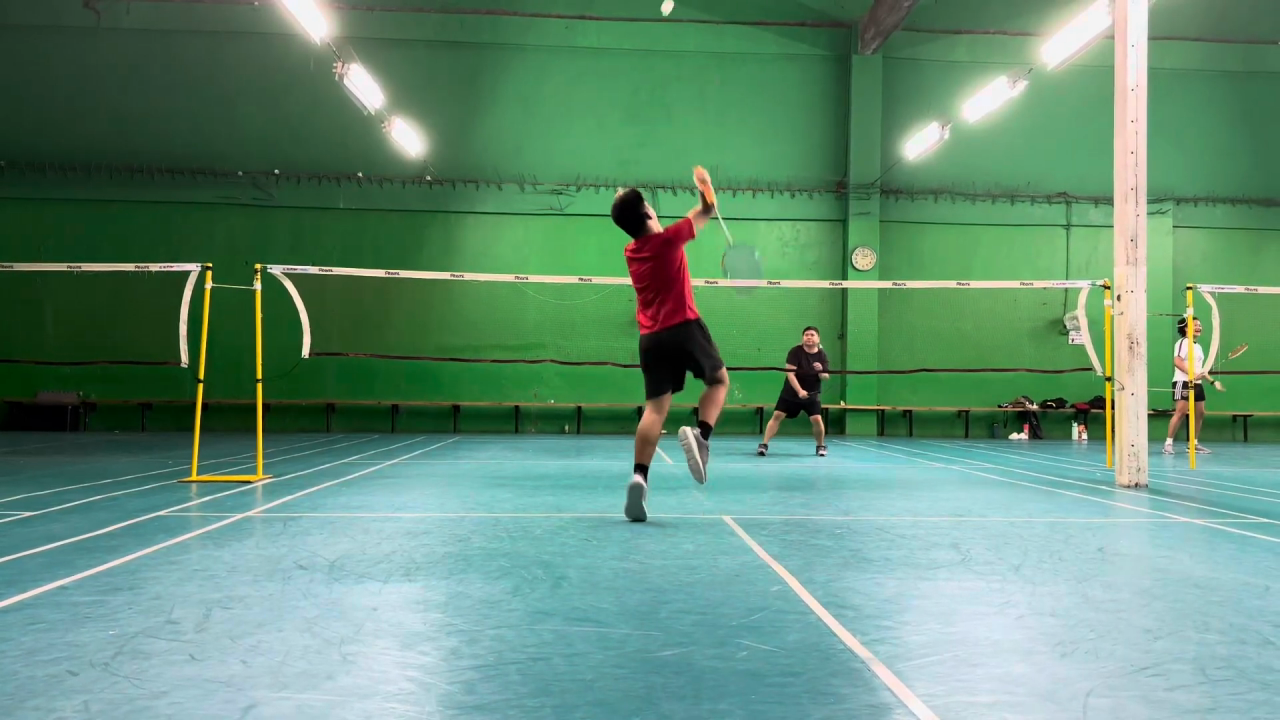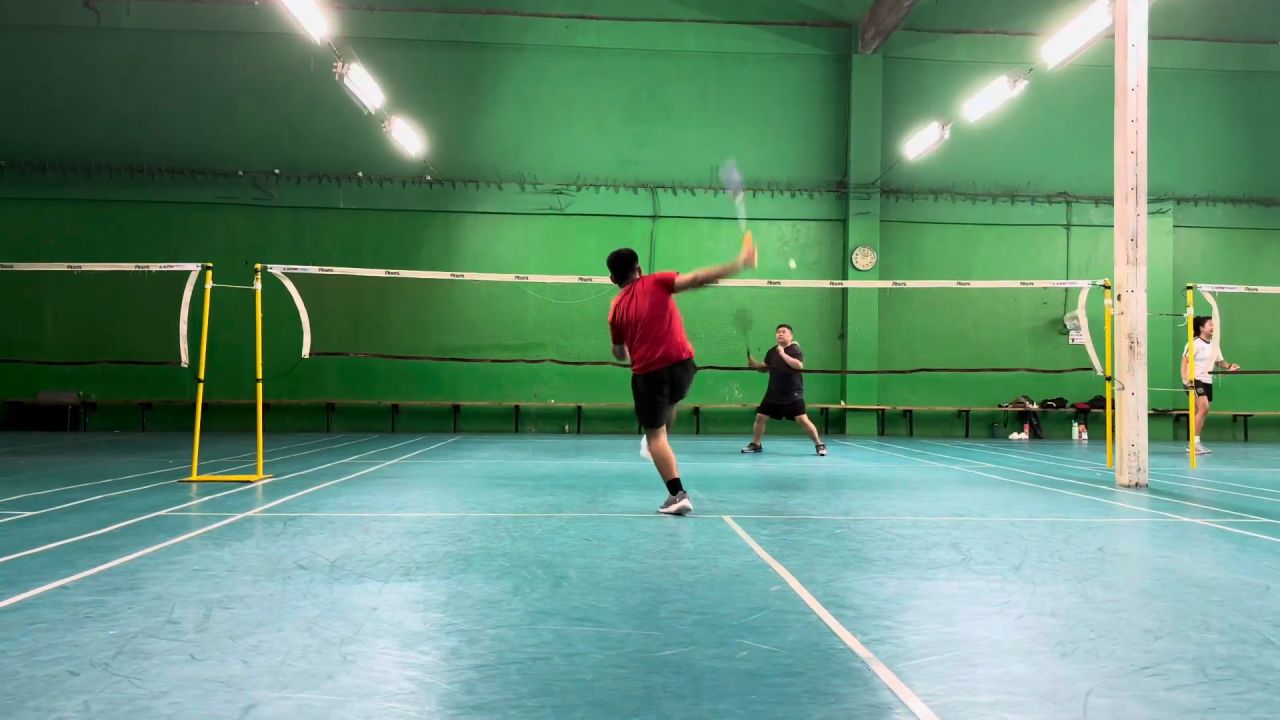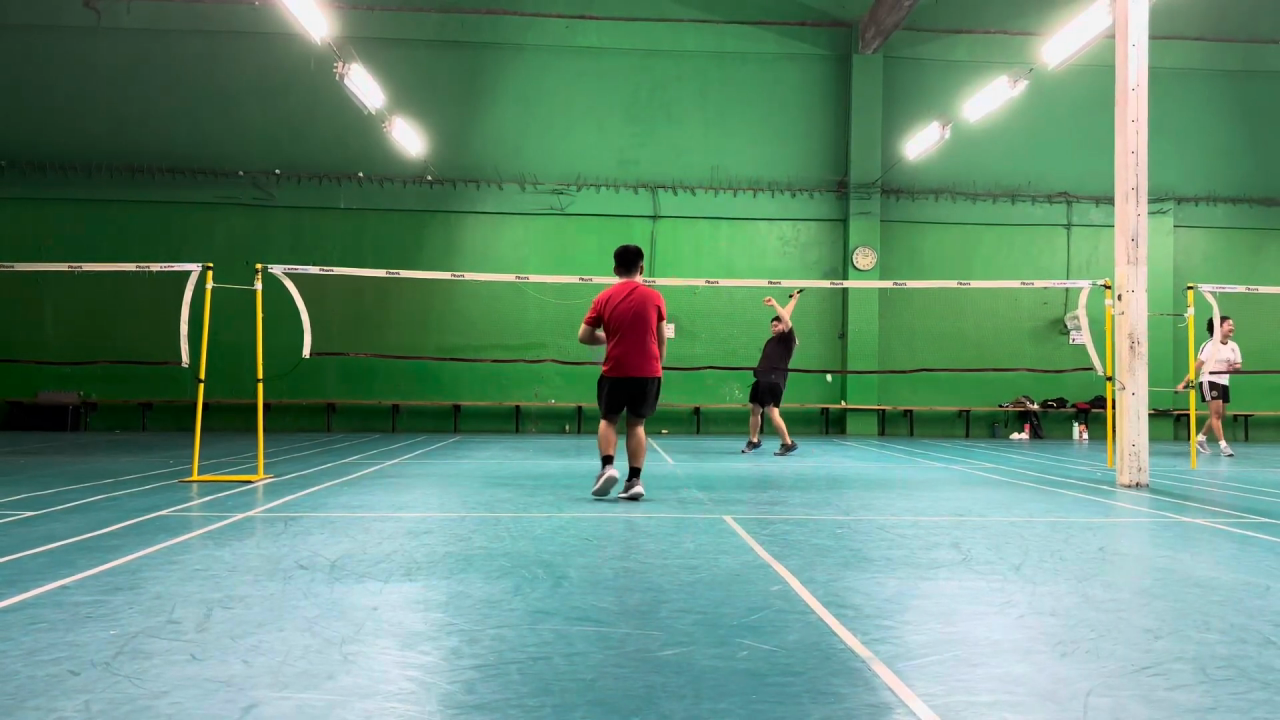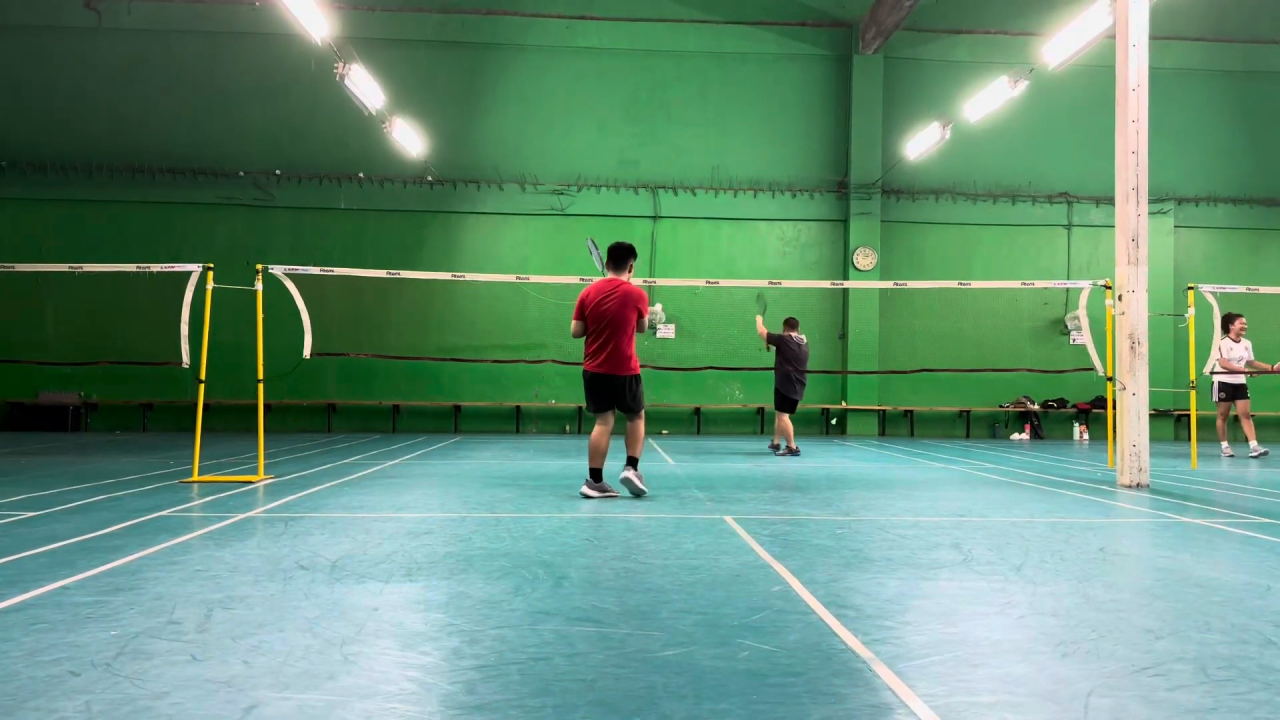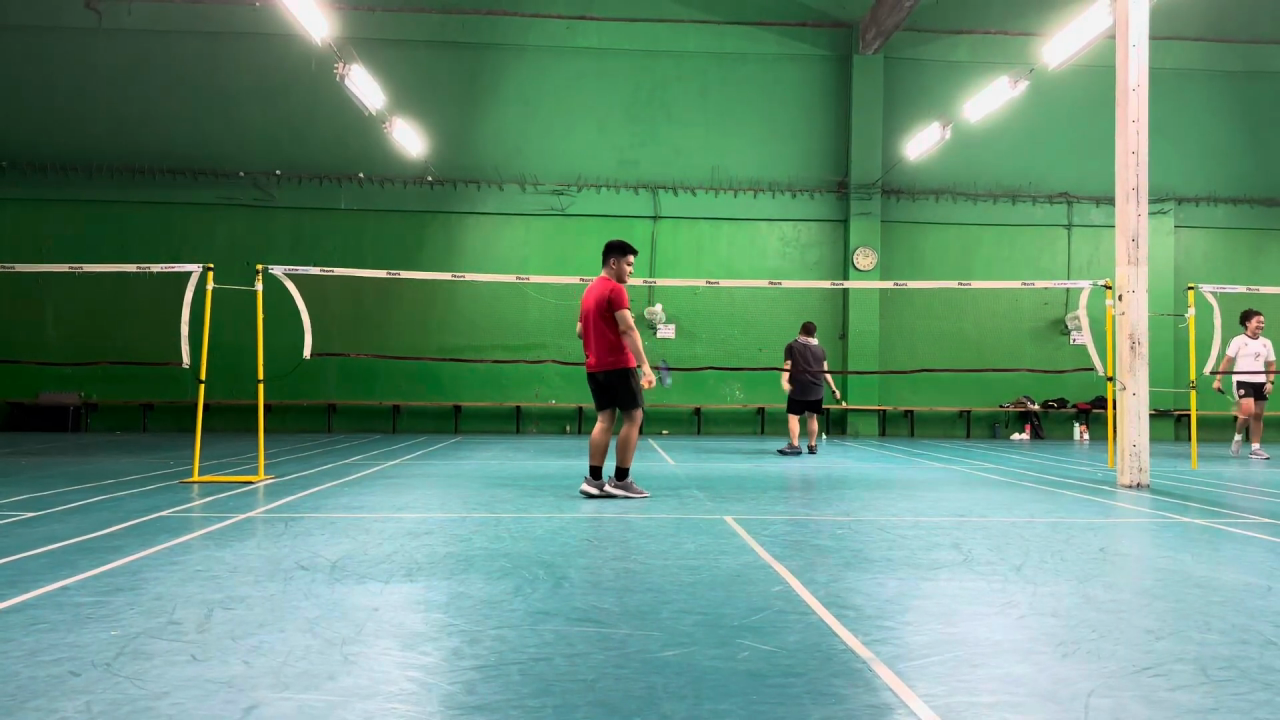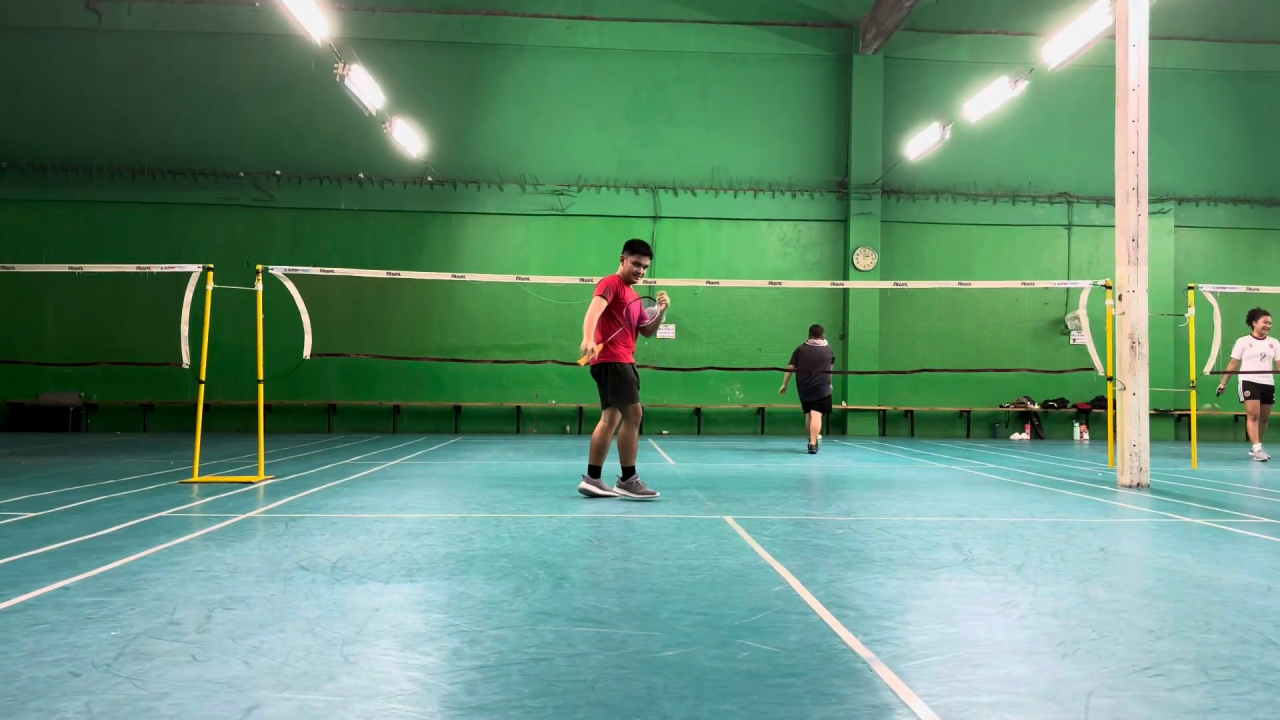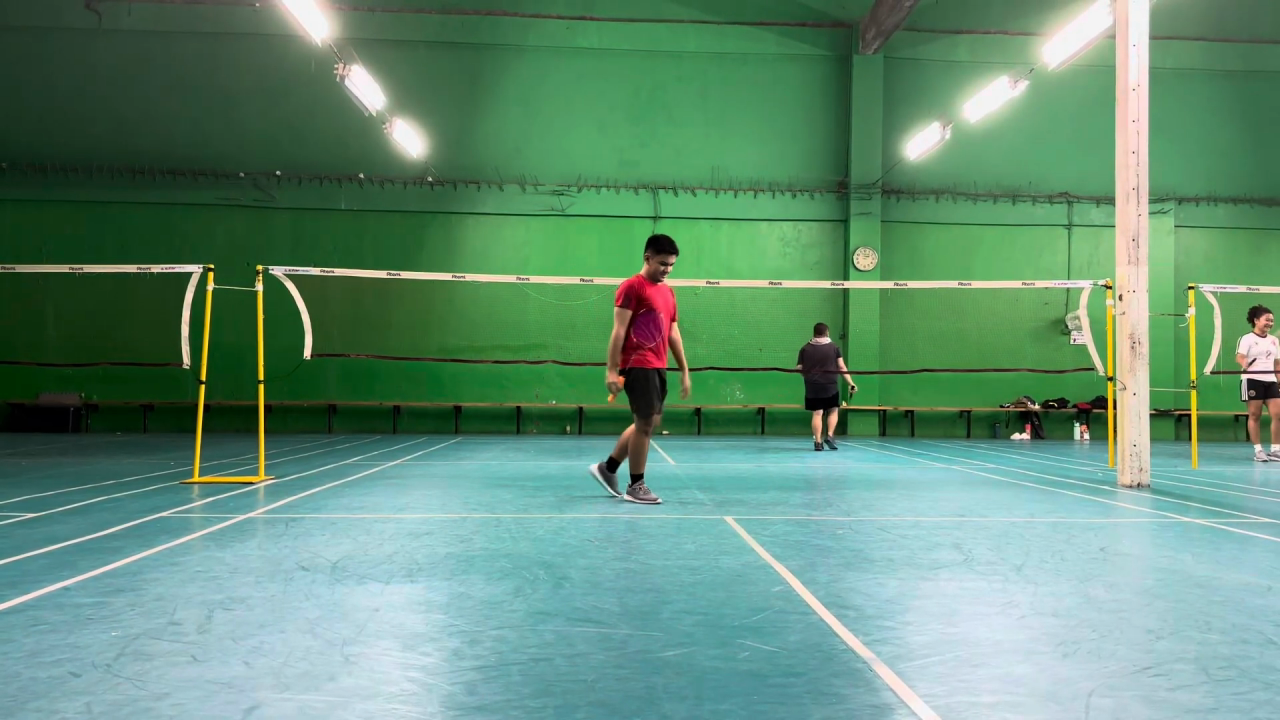
dt=0.4s
person 1, frame 1
left shoulder: (632, 251)
right shoulder: (666, 239)
right elbow: (706, 211)
left wrist: (627, 202)
right wrist: (705, 184)
left hip: (652, 338)
right hip: (683, 328)
left knee: (655, 409)
right knee: (719, 381)
left ankle: (640, 478)
right ankle: (700, 435)
person 1, frame 2
left shoulder: (616, 308)
right shoulder: (655, 283)
left elbow: (619, 354)
right elbow: (697, 279)
right wrist: (735, 265)
left hip: (647, 372)
right hip: (680, 363)
left knee: (656, 435)
right knee: (664, 410)
left ankle: (678, 495)
right ankle: (652, 439)
person 1, frame 3
left shoulder: (604, 298)
right shoulder: (654, 297)
left elbow: (584, 336)
right elbow: (661, 340)
right wrist: (657, 370)
left hip: (616, 372)
right hip: (649, 373)
left knee: (609, 421)
right knee: (636, 425)
left ankle: (607, 468)
right ankle: (634, 482)
person 1, frame 4
left shoulder: (588, 293)
right shoulder: (637, 295)
left elbow: (576, 332)
left hip: (594, 370)
right hip: (626, 371)
left knee: (603, 423)
right knee: (636, 418)
left ankle: (594, 482)
right ankle: (631, 468)
person 1, frame 5
left shoulder: (590, 291)
right shoulder: (615, 290)
left elbow: (581, 331)
right elbow: (628, 330)
right wrist: (645, 366)
left hip: (595, 368)
right hip: (618, 365)
left knee: (604, 420)
right knee: (633, 418)
left ankle: (594, 480)
right ankle: (620, 481)
person 1, frame 6
left shoulder: (632, 294)
right shoulder: (611, 283)
left elbow: (646, 331)
right elbow: (592, 314)
left wrist: (660, 311)
right wrist: (588, 339)
left hip: (618, 362)
right hip: (613, 360)
left knee: (610, 419)
right knee: (633, 414)
left ankle: (592, 479)
right ankle: (628, 479)
person 1, frame 7
left shoulder: (668, 292)
right shoulder: (632, 287)
left elbow: (672, 333)
right elbow: (619, 331)
left wrist: (685, 371)
right wrist: (612, 371)
left hip: (658, 367)
right hip: (638, 366)
left knee: (650, 423)
right knee: (645, 423)
left ankle: (607, 468)
right ankle: (635, 485)
